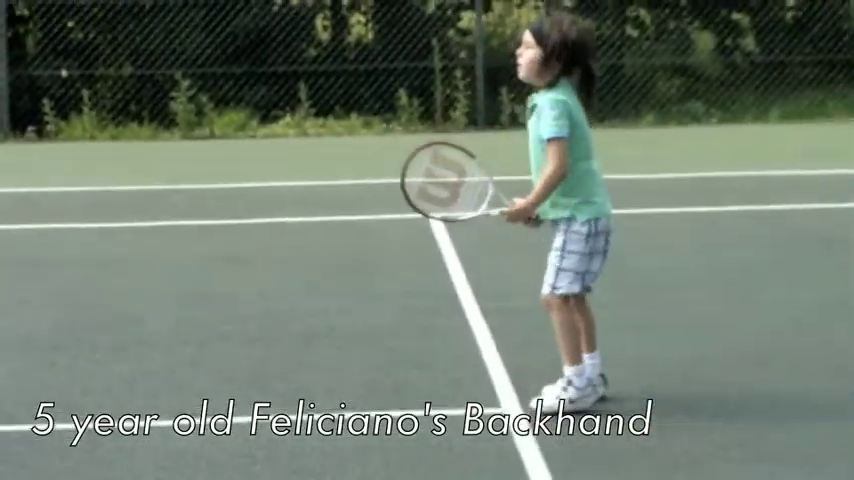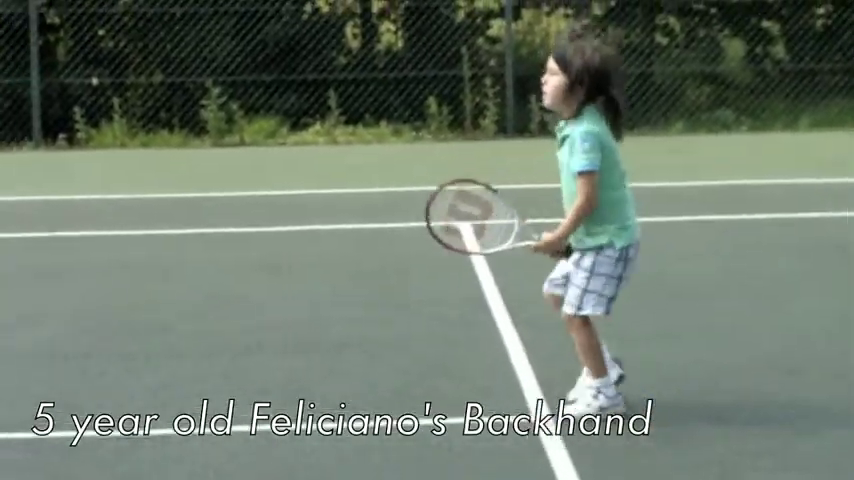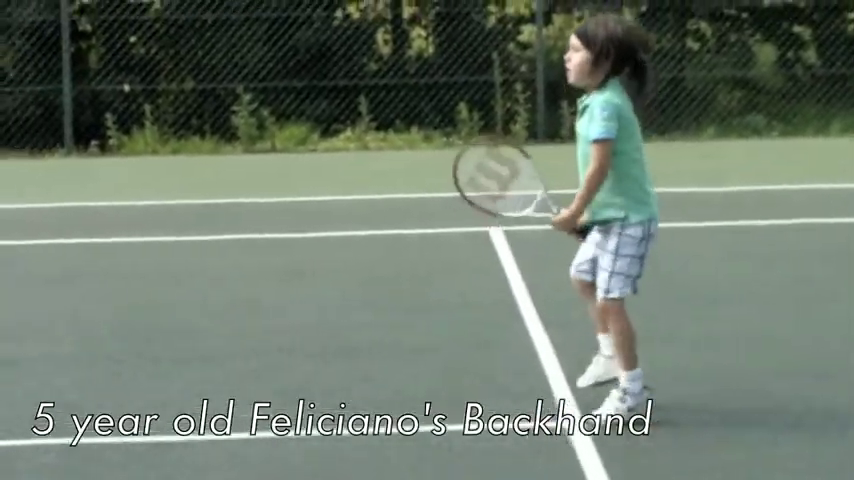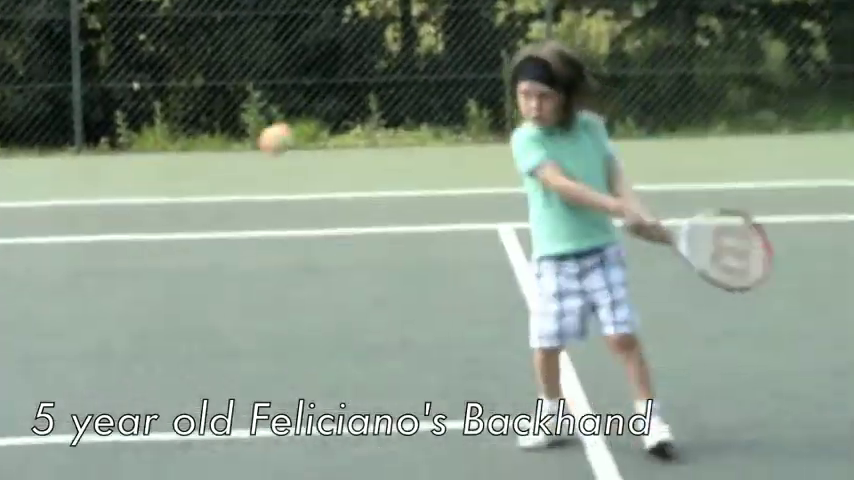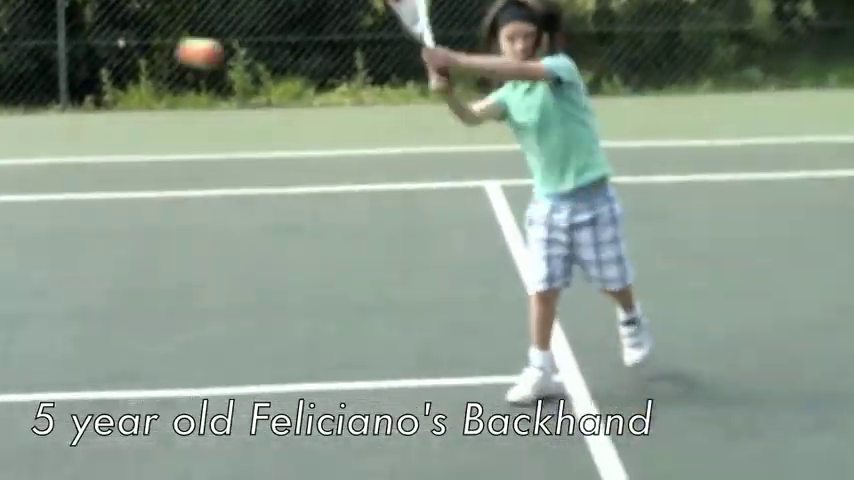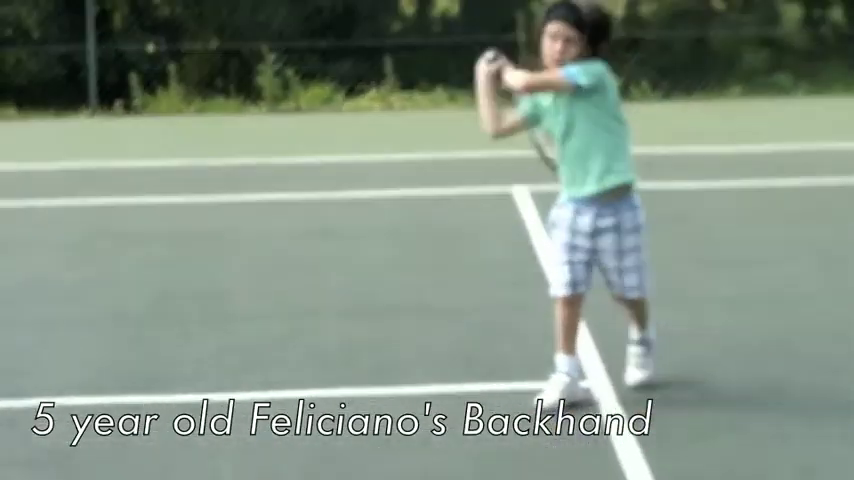
dt=0.2s
person 1, frame 1
left shoulder: (553, 104)
right shoulder: (555, 98)
left elbow: (557, 166)
left wrist: (529, 204)
right wrist: (536, 204)
left hip: (578, 217)
right hip: (577, 214)
left knee: (558, 297)
right knee: (571, 297)
left ankle: (577, 384)
right ankle: (589, 373)
person 1, frame 2
left shoulder: (585, 134)
right shoulder: (576, 126)
left elbow: (588, 198)
left wrist: (560, 236)
right wrist: (566, 234)
left hip: (608, 241)
right hip: (593, 238)
left knee: (575, 314)
right knee: (556, 293)
left ankle: (604, 394)
right ankle: (603, 368)
person 1, frame 3
left shoulder: (608, 103)
right shoulder: (601, 99)
left elbow: (599, 166)
right elbow: (605, 163)
left wrist: (576, 210)
right wrist: (585, 209)
left hip: (628, 219)
right hip: (608, 216)
left knee: (611, 300)
right knee: (585, 280)
left ankle: (631, 391)
right ankle: (610, 354)
person 1, frame 4
left shoulder: (590, 127)
right shoulder: (524, 139)
left elbow: (617, 180)
right elbow: (563, 186)
left wrist: (637, 214)
right wrist: (620, 209)
left hip: (601, 252)
right hip: (555, 260)
left knee: (622, 337)
right knee: (546, 345)
left ankle: (652, 417)
right ankle: (552, 416)
person 1, frame 5
left shoulder: (561, 68)
right shoulder: (510, 94)
left elbow: (517, 67)
right elbow: (472, 115)
left wrist: (458, 60)
right wrist: (445, 88)
left hip: (593, 198)
right hip: (550, 205)
left knee: (614, 283)
right knee: (543, 289)
left ankle: (631, 320)
right ankle: (541, 370)
person 1, frame 6
left shoulder: (595, 73)
right shoulder: (544, 101)
left elbow: (527, 82)
right elbow: (495, 128)
left wrist: (506, 70)
right wrist: (485, 78)
left hip: (615, 206)
right hip: (573, 208)
left knee: (628, 292)
right knee: (566, 294)
left ankle: (641, 338)
right ankle: (568, 376)
